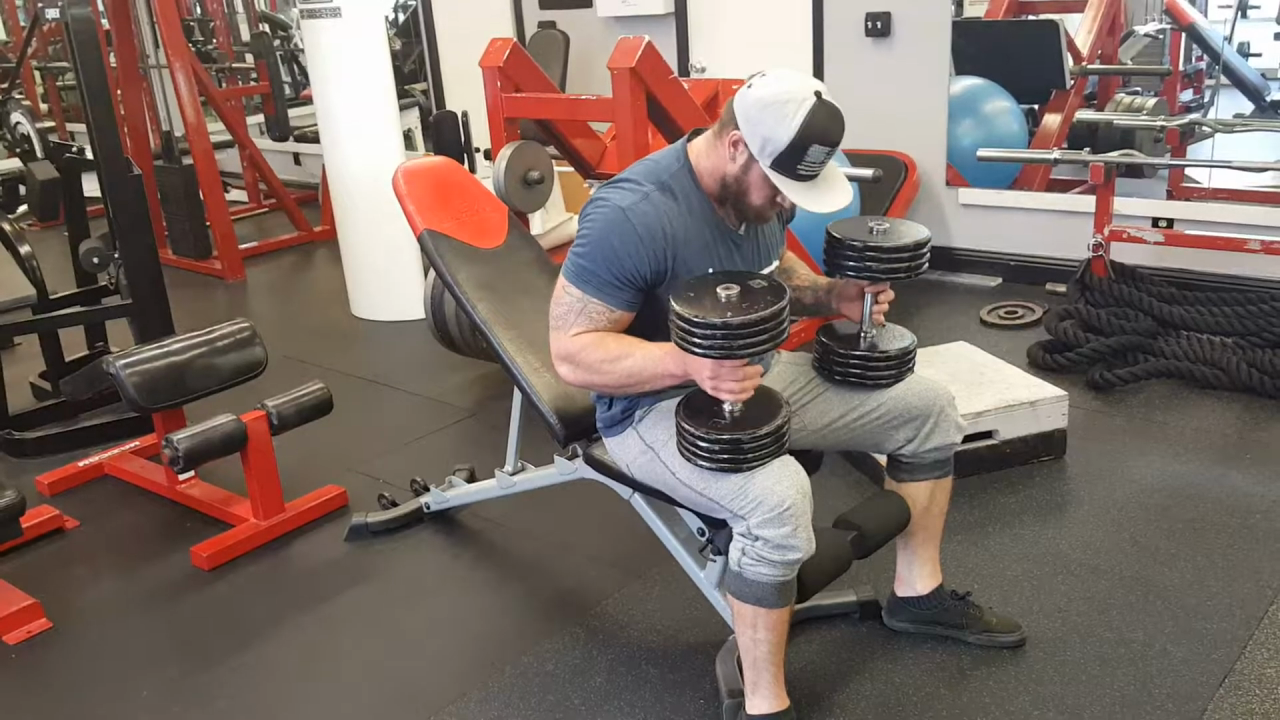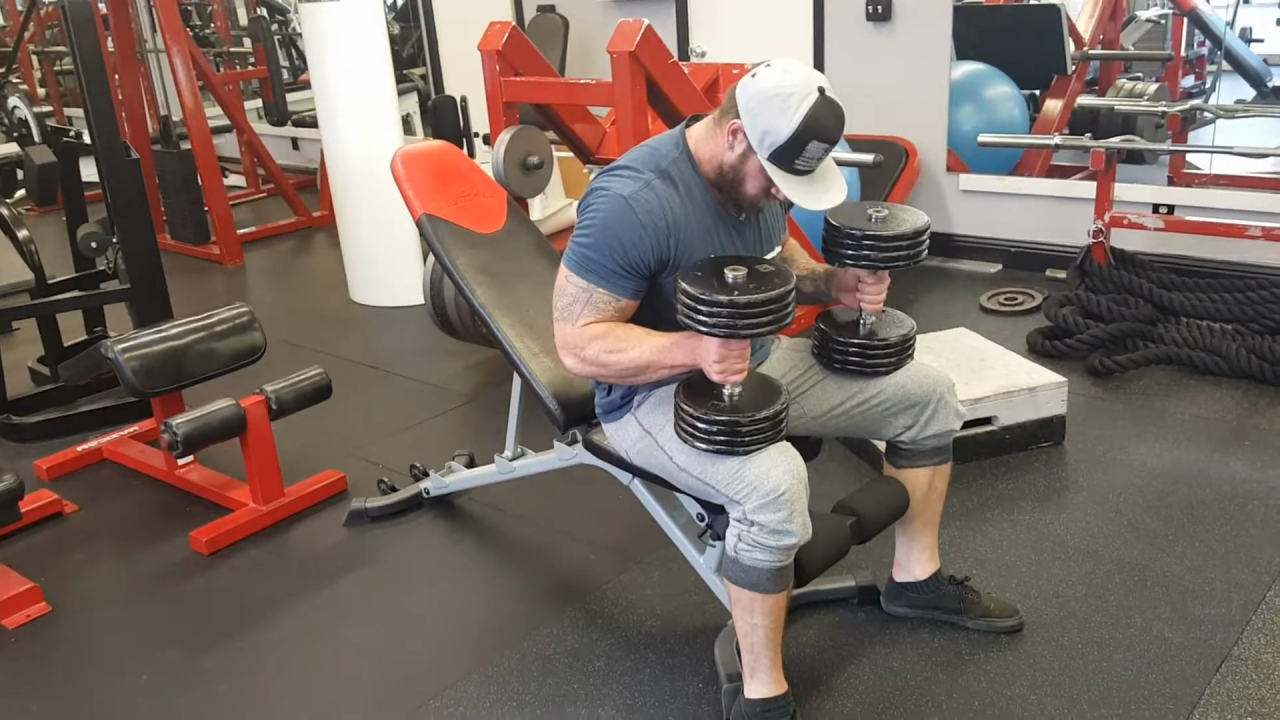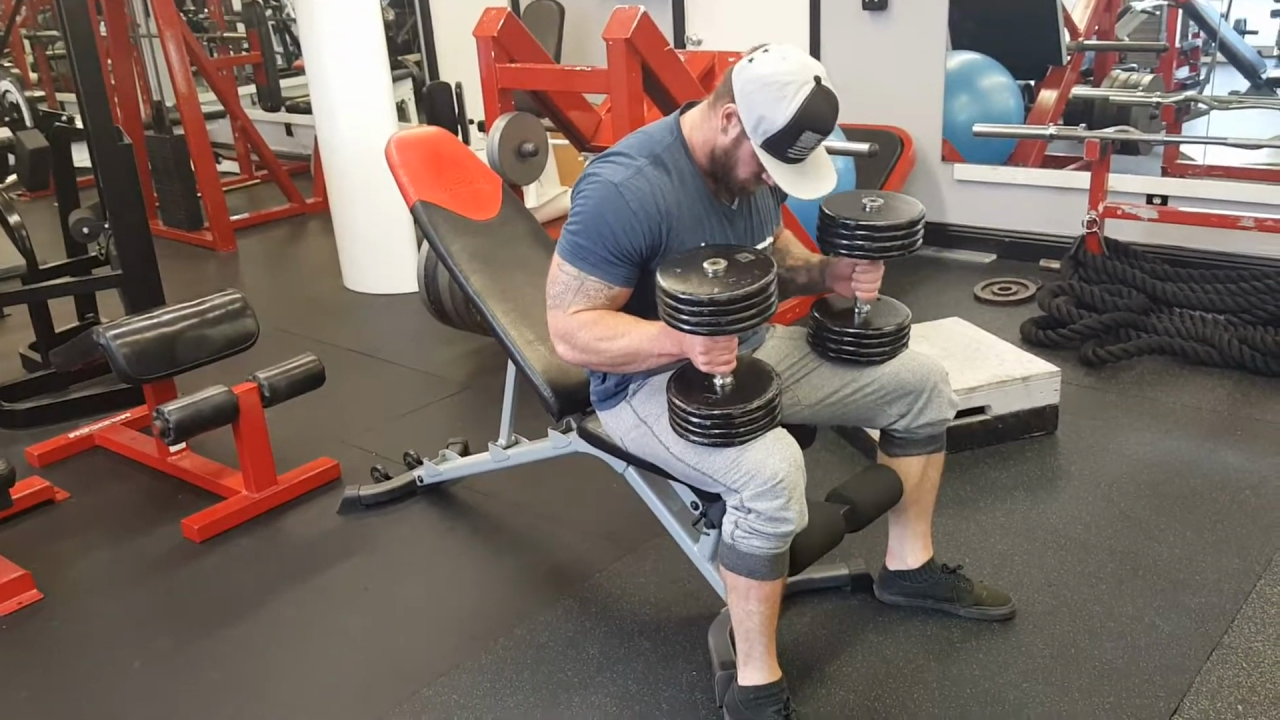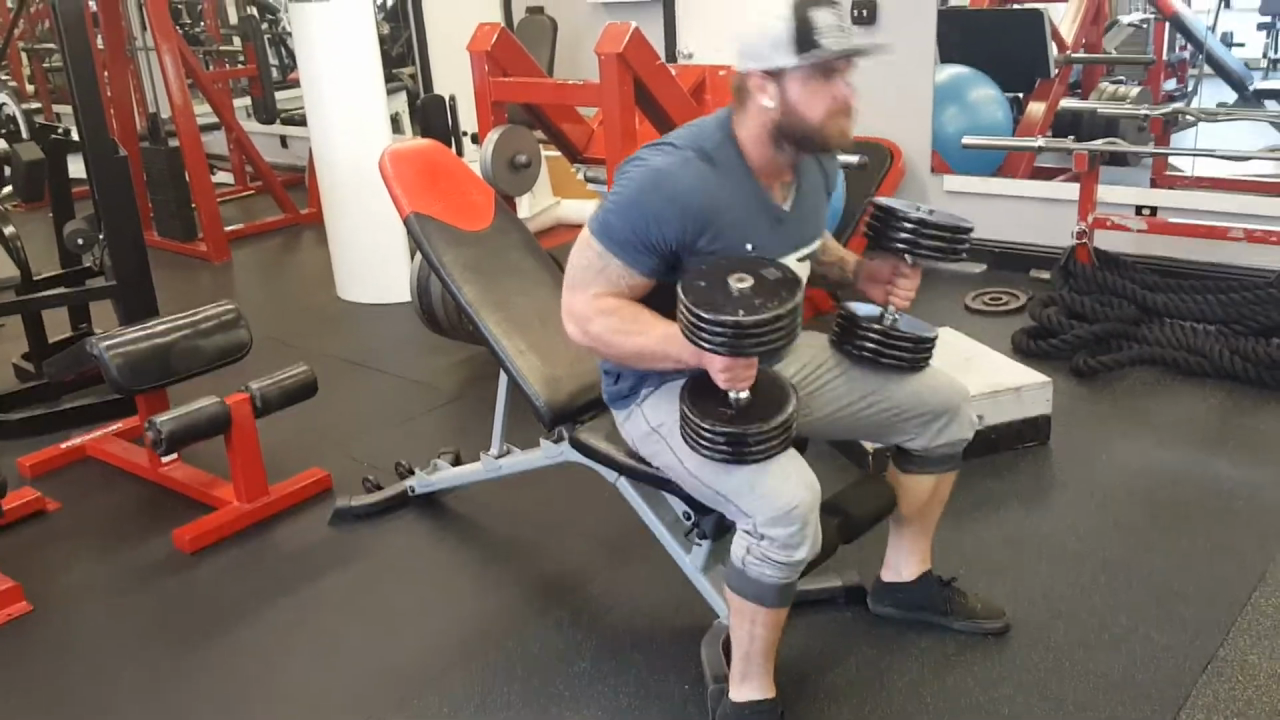
dt=0.7s
person 1, frame 1
left shoulder: (760, 185)
right shoulder: (633, 214)
right elbow: (572, 351)
left wrist: (832, 294)
right wrist: (690, 364)
left hip: (756, 373)
right hip: (659, 405)
left knee: (929, 408)
right knee: (779, 498)
left ankle: (918, 593)
person 1, frame 2
left shoulder: (761, 170)
right shoulder: (633, 202)
right elbow: (578, 343)
left wrist: (833, 283)
right wrist: (693, 350)
left hip: (758, 361)
right hip: (658, 391)
left knee: (929, 395)
right knee: (774, 484)
left ankle: (916, 578)
person 1, frame 3
left shoulder: (753, 156)
right shoulder: (625, 188)
right elbow: (571, 331)
left wrist: (828, 272)
right wrist: (680, 339)
left hip: (752, 349)
right hip: (652, 379)
left knee: (923, 383)
right knee: (772, 471)
left ankle: (909, 567)
person 1, frame 4
left shoulder: (811, 156)
right shoulder: (670, 181)
right elbow: (585, 311)
left wrist: (859, 273)
right wrist: (701, 351)
left hip: (774, 355)
right hip: (668, 383)
left knee: (944, 406)
right knee: (786, 503)
left ankle: (905, 579)
